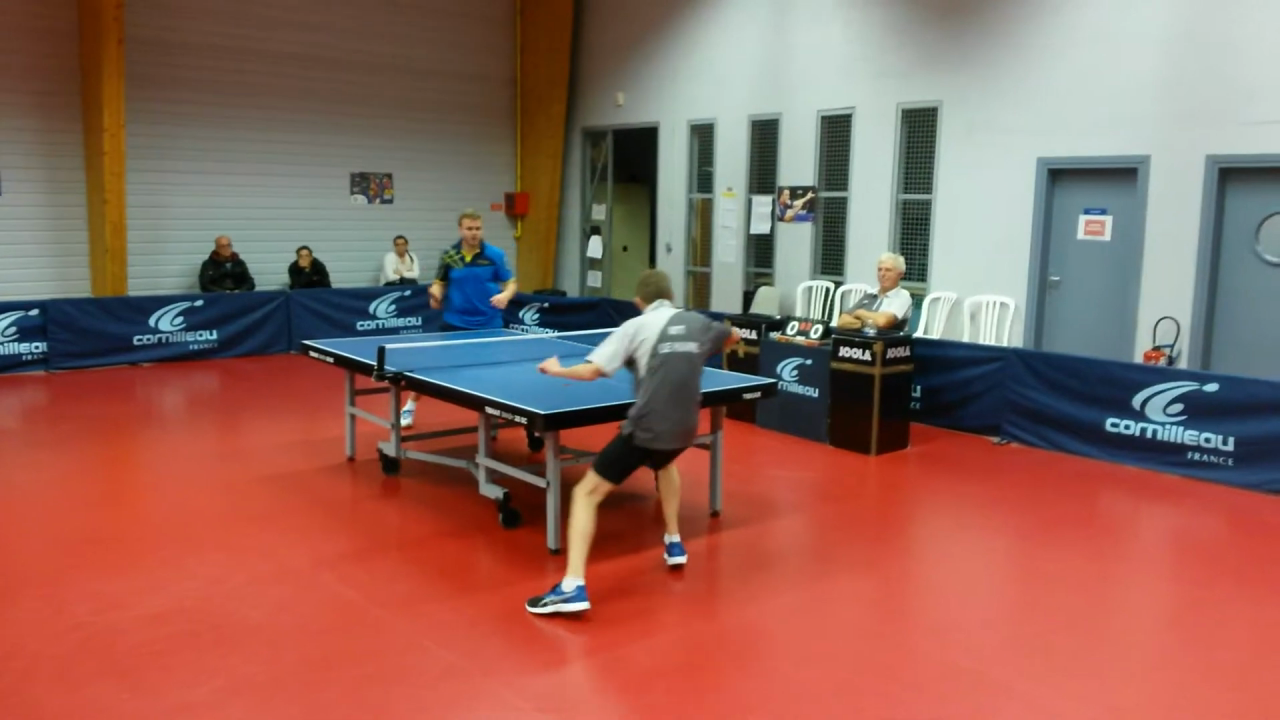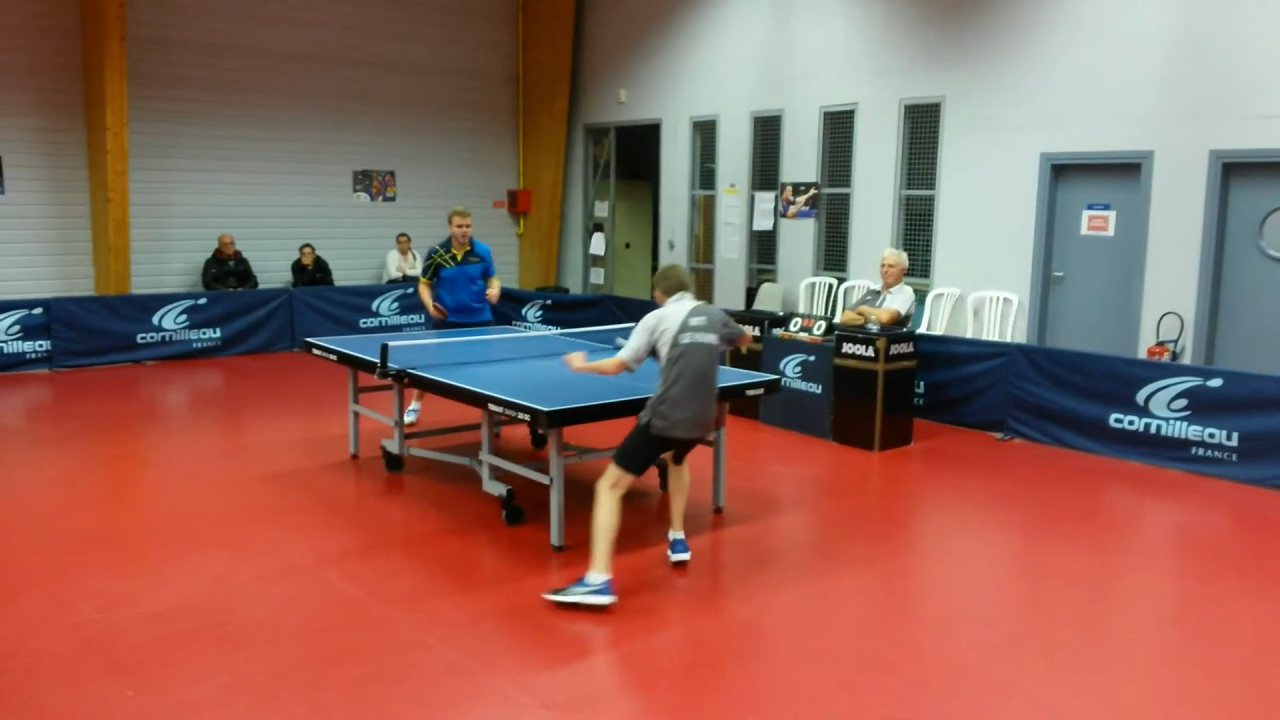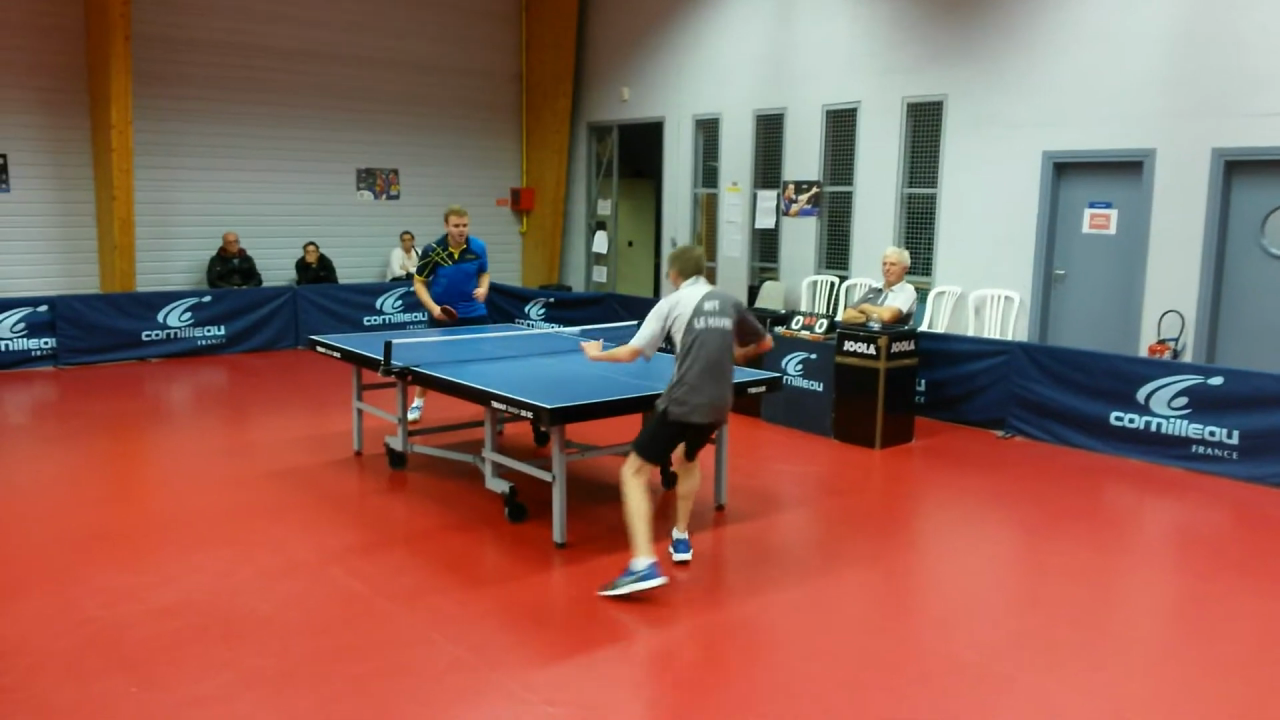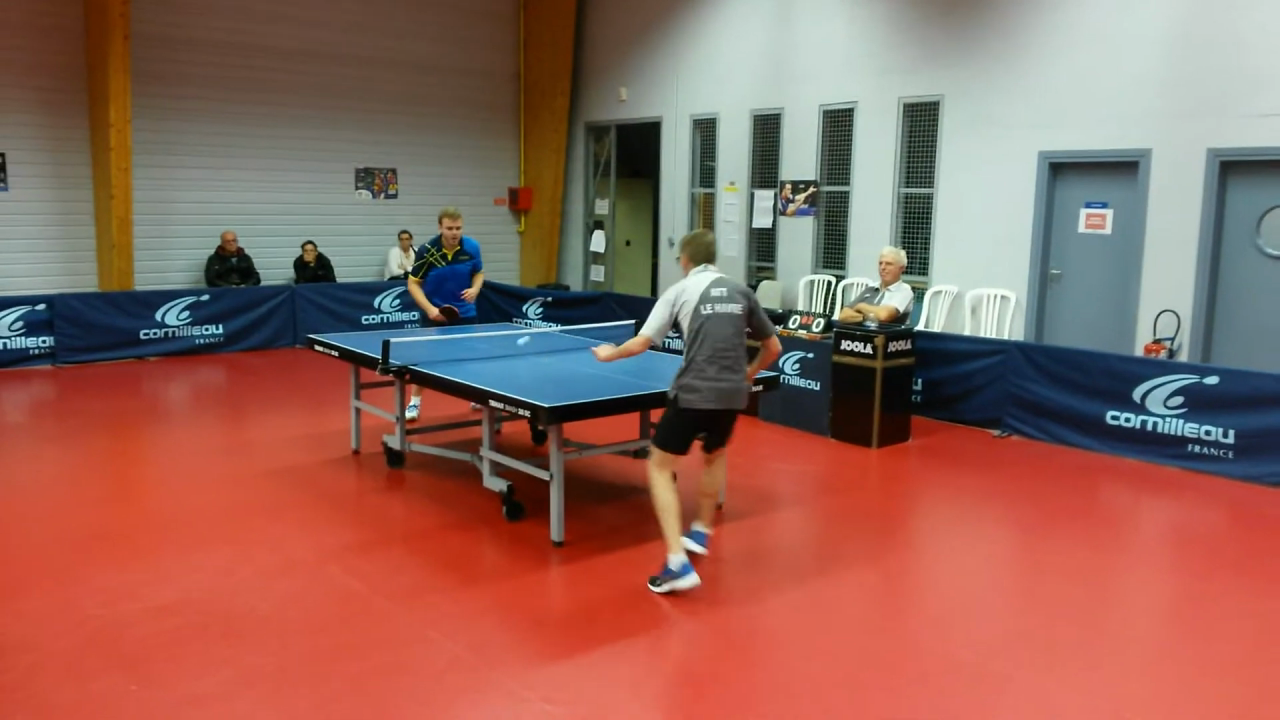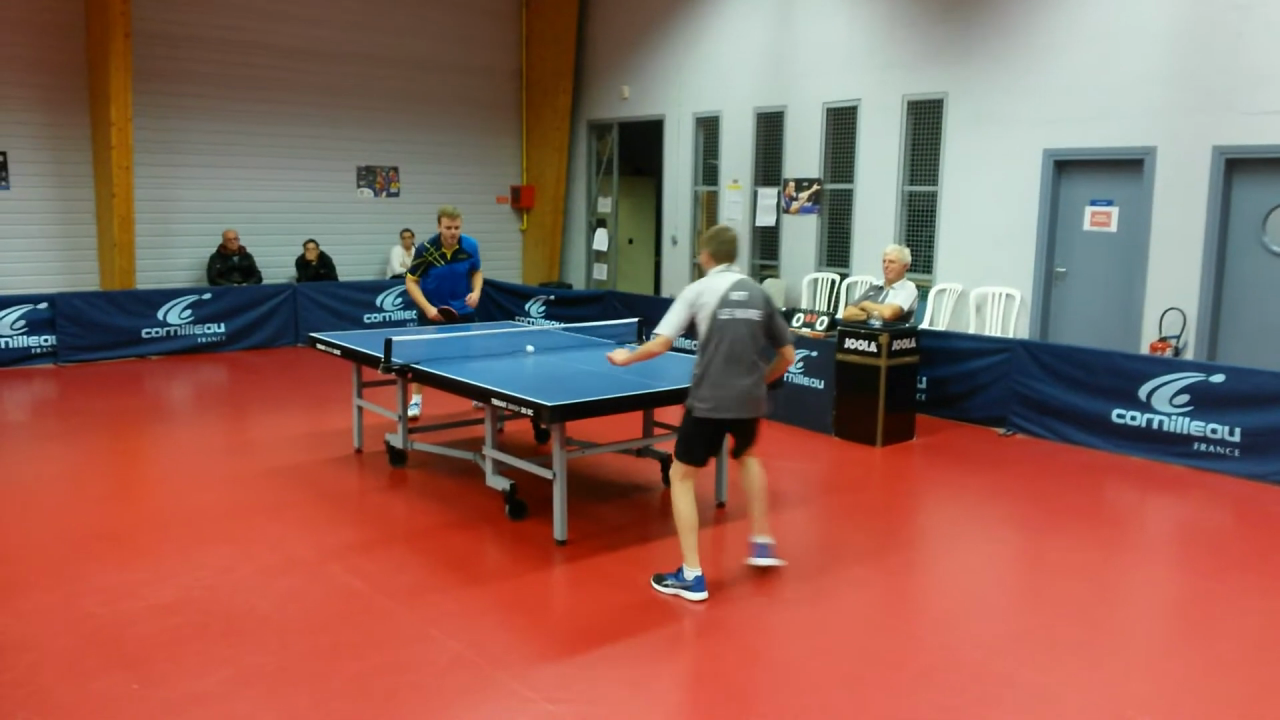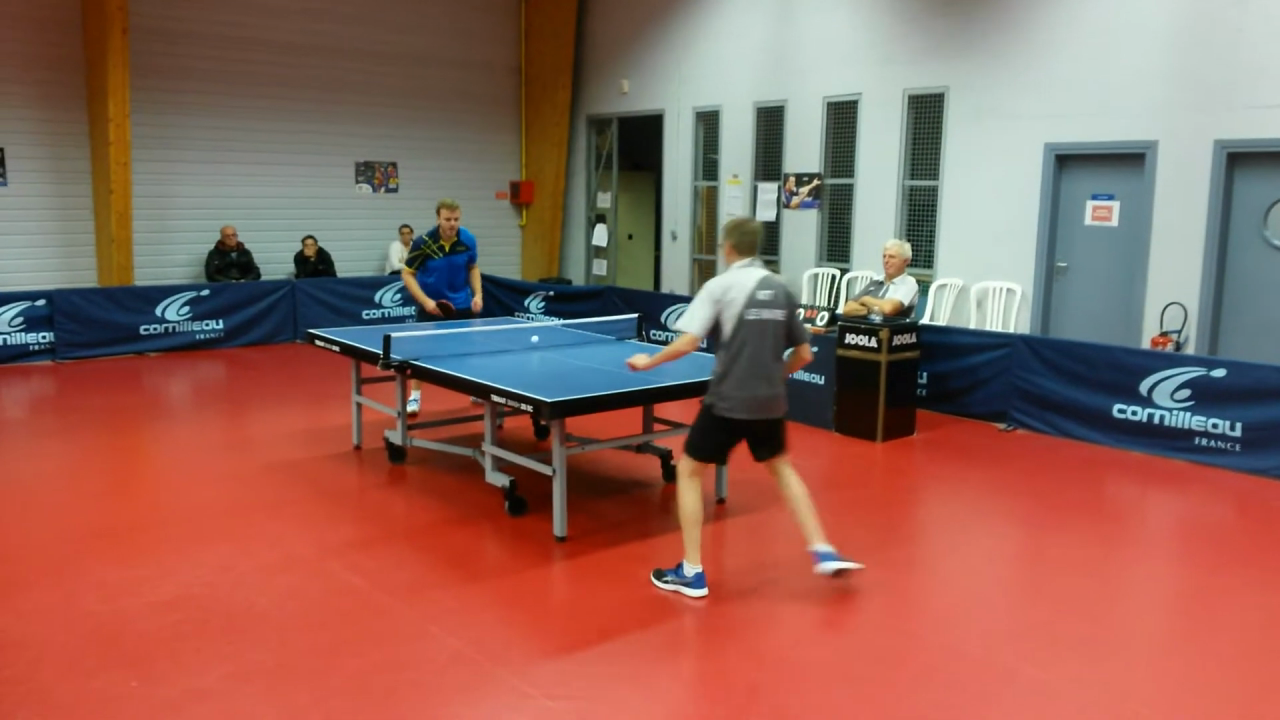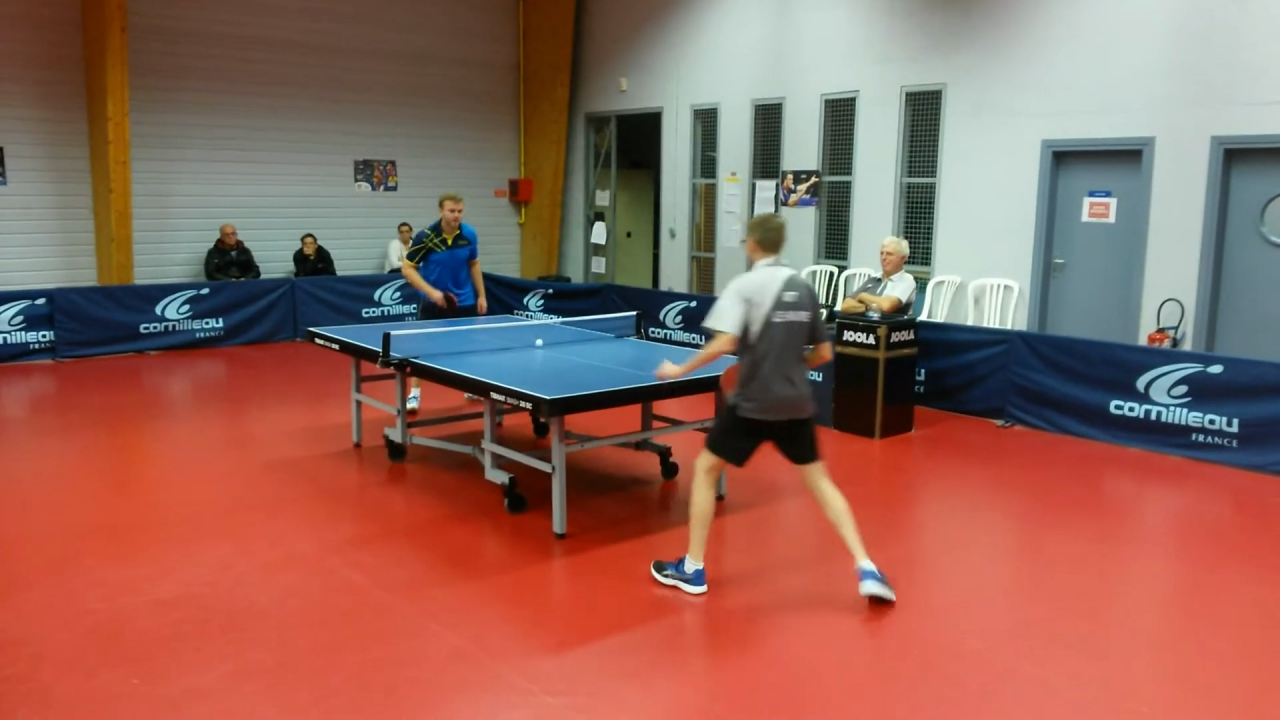
dt=0.1s
person 1, frame 1
left shoulder: (635, 327)
right shoulder: (697, 323)
left elbow: (593, 371)
right elbow: (731, 336)
left wrist: (557, 370)
left hip: (647, 428)
right hip: (684, 429)
left knee: (585, 494)
right knee: (663, 463)
left ankle: (572, 587)
right ankle: (674, 543)
person 1, frame 2
left shoulder: (657, 319)
right shoulder: (715, 316)
left elbow: (618, 364)
right elbow: (746, 337)
left wrist: (580, 364)
left hip: (664, 420)
right hip: (701, 420)
left knee: (609, 487)
right knee: (676, 460)
left ankle: (596, 580)
right ankle: (677, 540)
person 1, frame 3
left shoulder: (672, 303)
right shoulder: (730, 303)
left elbow: (633, 351)
right elbow: (765, 343)
left wrist: (597, 353)
left hip: (681, 405)
right hip: (717, 406)
left knee: (633, 473)
right knee: (687, 458)
left ankle: (644, 565)
right ankle: (680, 539)
person 1, frame 4
left shoulder: (679, 290)
right shoulder: (739, 290)
left elbow: (643, 343)
right elbow: (773, 345)
left wrist: (610, 353)
right wrist: (750, 373)
left hip: (693, 394)
right hip: (732, 396)
left knee: (659, 468)
right knee: (712, 456)
left ankle: (679, 564)
right ankle: (701, 531)
person 1, frame 5
left shoulder: (698, 290)
right shoulder: (759, 293)
left elbow: (660, 344)
right elbow: (787, 355)
left wrist: (627, 357)
left hip: (708, 402)
right hip: (750, 401)
left knee: (681, 478)
right knee: (747, 459)
left ankle: (692, 575)
right ankle: (761, 543)
person 1, frame 6
left shoulder: (718, 287)
right shoulder: (782, 290)
left elbow: (687, 343)
right elbow: (802, 355)
left wrist: (649, 362)
left hip: (727, 402)
right hip: (769, 403)
left knee: (688, 473)
right knee: (782, 469)
left ankle: (692, 572)
right ankle: (822, 551)
person 1, frame 7
left shoulder: (744, 285)
right shoulder: (804, 287)
left elbow: (725, 343)
right elbow: (823, 354)
left wrist: (682, 369)
left hip: (751, 403)
right hip: (796, 404)
left knee: (705, 469)
right knee: (819, 479)
left ankle: (693, 568)
right ankle: (867, 571)
person 2, frame 1
left shoulder: (495, 255)
right shoulder: (449, 255)
left elbow: (510, 284)
right elbow: (439, 284)
left wrist: (504, 296)
right wrist: (435, 294)
left hip: (488, 325)
right hip: (455, 322)
right ankle: (410, 408)
person 2, frame 2
left shoulder: (483, 251)
right shoulder: (436, 253)
left elbow: (492, 279)
right elbow: (424, 284)
left wrist: (494, 290)
right wrist: (429, 304)
left hip: (480, 319)
right hip: (446, 319)
right ankle: (414, 406)
person 2, frame 3
left shoulder: (478, 247)
right shoulder: (432, 251)
right elbow: (419, 282)
left wrist: (483, 288)
right wrist: (432, 306)
left hip: (474, 313)
right hip: (443, 314)
right ankle: (417, 404)
person 2, frame 4
left shoulder: (472, 248)
right shoulder: (426, 251)
left elbow: (478, 273)
right elbow: (413, 283)
left wrist: (474, 289)
right wrist: (429, 308)
left hip: (465, 312)
right hip: (435, 311)
right ankle: (414, 402)
person 2, frame 5
left shoulder: (470, 246)
right shoulder: (425, 249)
left elbow: (477, 273)
right elbow: (411, 282)
left wrist: (476, 293)
right wrist: (427, 308)
left hip: (462, 310)
right hip: (433, 310)
right ankle: (415, 401)
person 2, frame 6
left shoulder: (468, 239)
right shoulder: (423, 242)
left elbow: (473, 268)
right elbow: (407, 274)
left wrist: (478, 295)
right wrist: (425, 300)
left hip: (461, 305)
right hip: (432, 305)
right ankle: (414, 397)
person 2, frame 7
left shoulder: (469, 234)
right shoulder: (425, 237)
right elbow: (407, 269)
left wrist: (481, 295)
right wrist: (430, 291)
left hip: (464, 301)
right hip: (434, 301)
right ankle: (414, 394)
